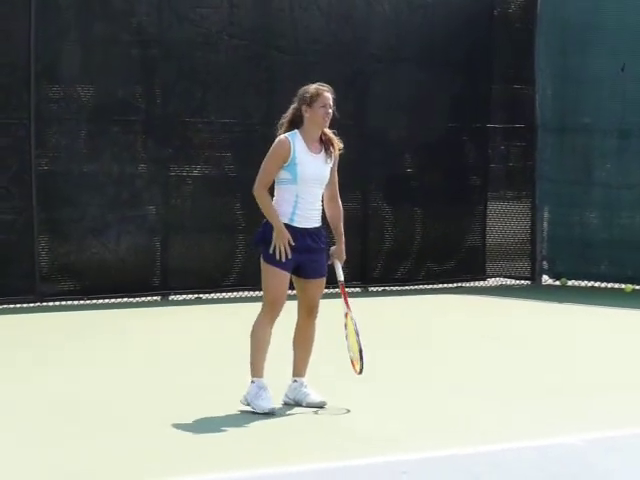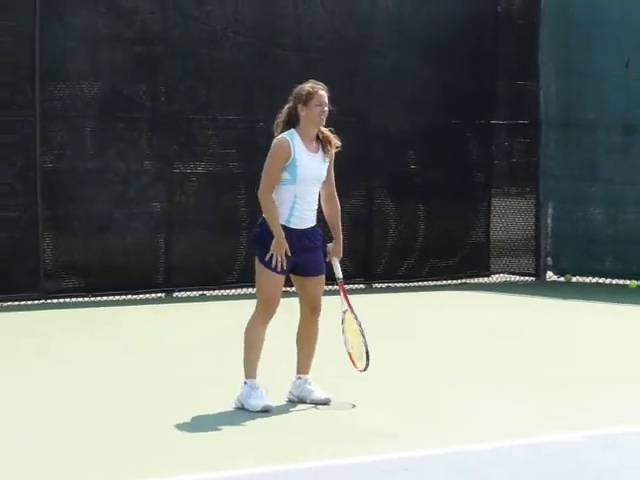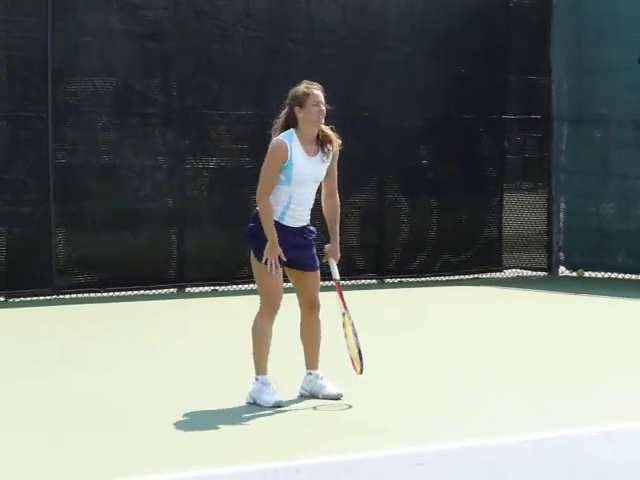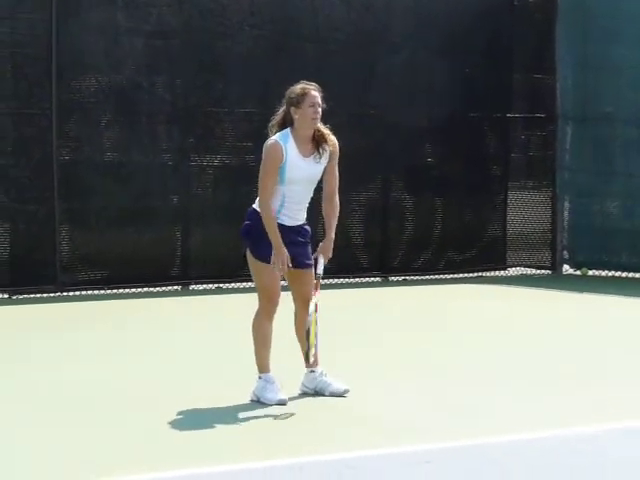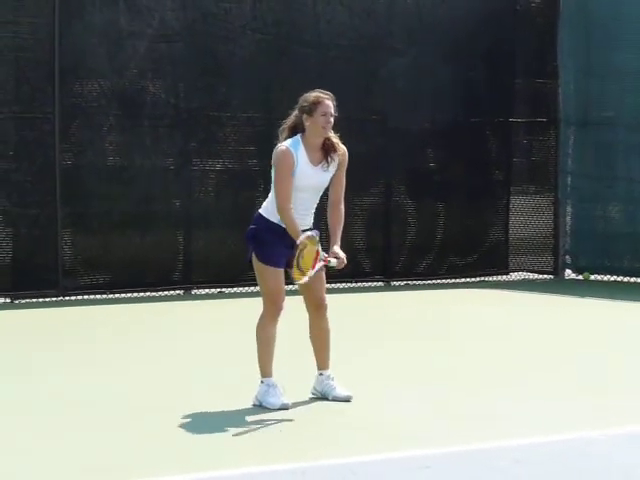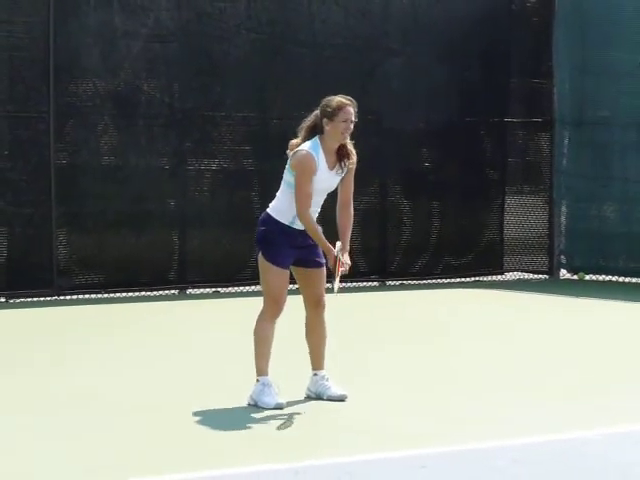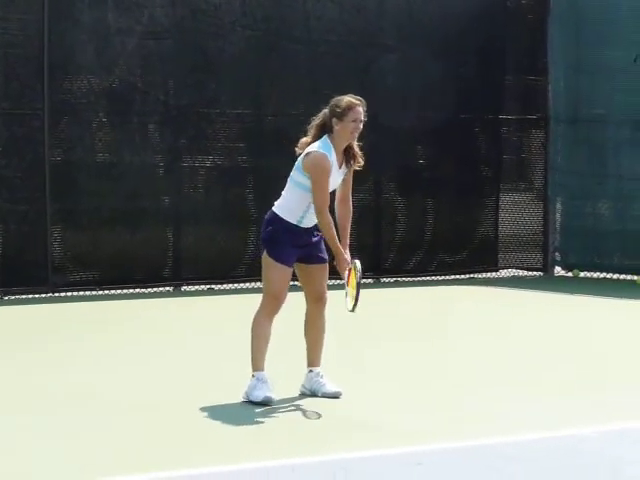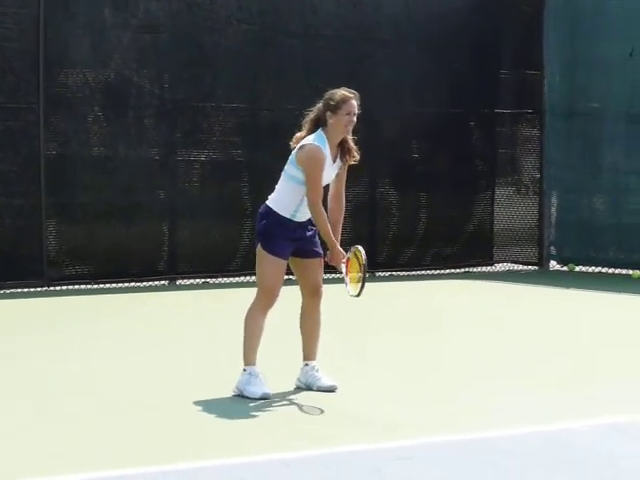
dt=0.3s
person 1, frame 1
left shoulder: (331, 148)
right shoulder: (286, 143)
left elbow: (332, 199)
right elbow: (259, 189)
left wrist: (340, 241)
right wrist: (278, 227)
left hip: (314, 237)
right hip: (283, 236)
left knee: (310, 313)
right knee: (271, 308)
left ankle: (298, 385)
right ankle: (256, 386)
person 1, frame 2
left shoulder: (328, 146)
right shoulder: (284, 143)
left elbow: (329, 197)
right elbow: (264, 193)
left wrist: (337, 238)
right wrist: (279, 236)
left hip: (309, 235)
right hip: (277, 235)
left knee: (312, 309)
right knee: (266, 309)
left ankle: (301, 383)
right ankle: (249, 387)
person 1, frame 3
left shoulder: (330, 146)
right shoulder: (282, 145)
left elbow: (330, 196)
right elbow: (262, 196)
left wrist: (335, 238)
right wrist: (272, 241)
left hip: (302, 232)
right hip: (271, 230)
left knee: (311, 305)
right knee: (270, 305)
left ankle: (312, 377)
right ankle: (261, 383)
person 1, frame 4
left shoulder: (329, 145)
right shoulder: (276, 146)
left elbow: (331, 196)
right elbow: (265, 200)
left wrist: (330, 237)
right wrist: (276, 247)
left hip: (298, 229)
right hip: (264, 227)
left knee: (305, 303)
right knee: (269, 303)
left ankle: (314, 374)
right ankle: (264, 381)
person 1, frame 5
left shoulder: (339, 154)
right shoulder: (286, 152)
left elbow: (336, 204)
right elbow: (283, 208)
left wrist: (335, 244)
left hip: (305, 232)
right hip: (271, 231)
left knee: (319, 306)
right knee: (273, 307)
left ankle: (323, 378)
right ankle: (267, 385)
person 1, frame 6
left shoulder: (348, 157)
right shoulder: (306, 156)
left elbow: (345, 205)
right elbow: (303, 212)
left wrist: (344, 250)
right wrist: (328, 251)
left hip: (306, 234)
right hip: (277, 230)
left knee: (317, 305)
right knee: (273, 306)
left ankle: (318, 378)
right ankle: (262, 384)
person 1, frame 7
left shoulder: (350, 155)
right shoulder: (319, 156)
left elbow: (343, 202)
right elbow: (323, 211)
left wrist: (346, 247)
right wrist: (339, 253)
left hip: (309, 231)
right hip: (282, 228)
left knee: (318, 302)
right knee: (272, 303)
left ankle: (313, 375)
right ankle: (257, 379)
person 1, frame 8
left shoulder: (345, 150)
right shoulder: (313, 149)
left elbow: (336, 197)
right elbow: (315, 205)
left wrist: (337, 241)
right wrist: (333, 247)
left hip: (303, 226)
right hip: (276, 222)
left knee: (314, 295)
right knee: (267, 297)
left ankle: (308, 369)
right ankle: (248, 374)
